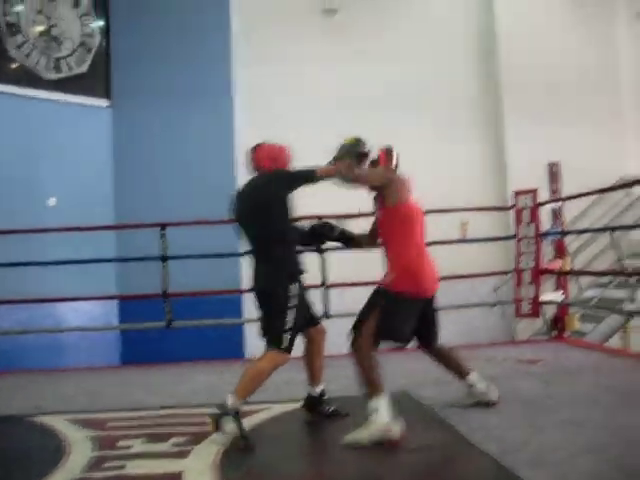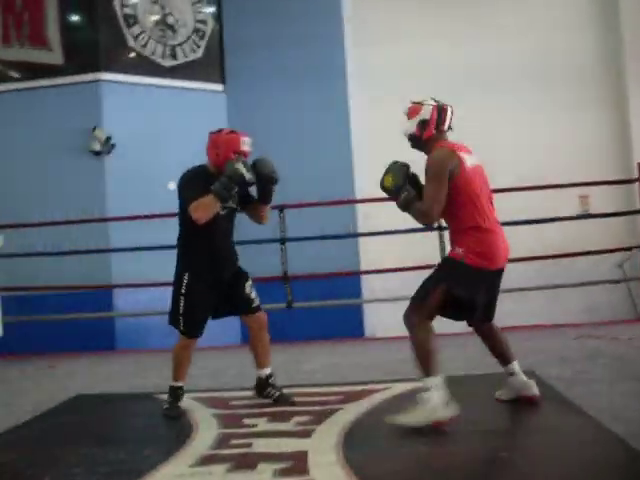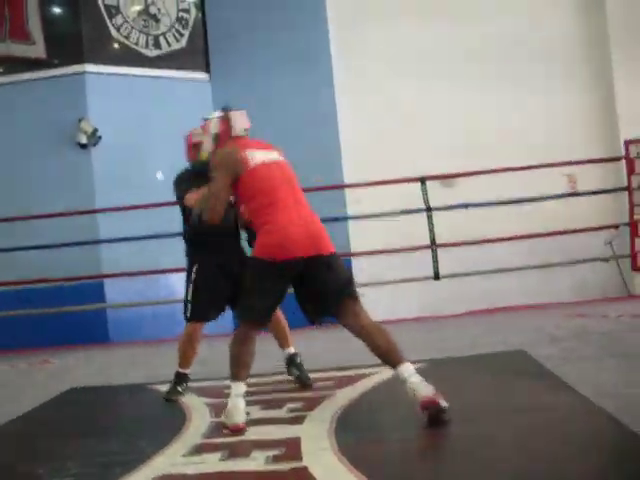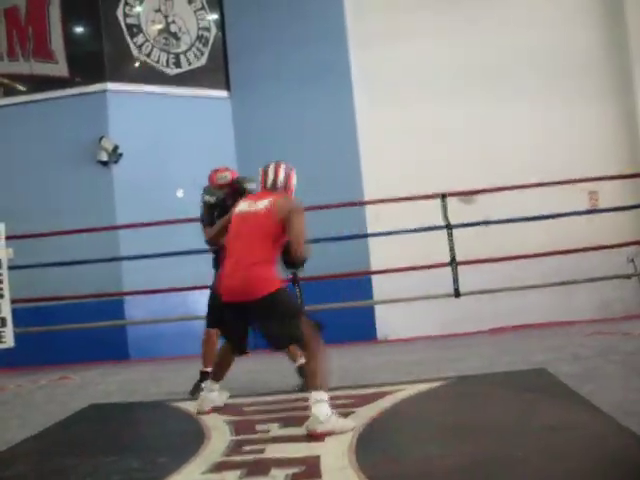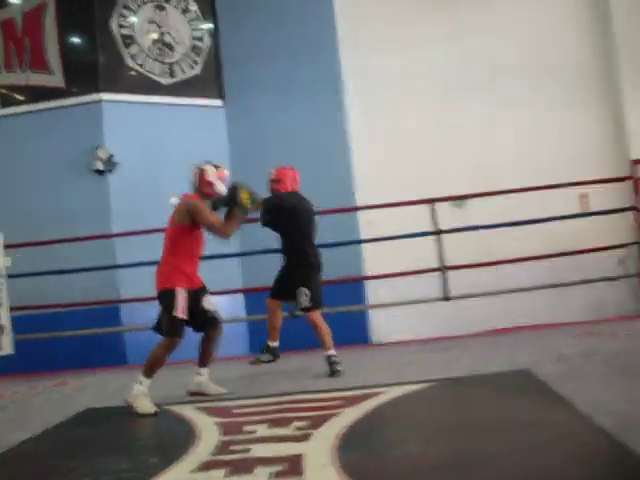
dt=1s
person 1, frame 1
left shoulder: (391, 181)
right shoulder: (400, 195)
left elbow: (344, 173)
right elbow: (370, 240)
left wrist: (348, 162)
right wrist: (337, 234)
left hip: (404, 280)
right hip: (425, 278)
left knee: (362, 341)
right knee: (428, 342)
left ankle: (381, 420)
right ankle: (480, 388)
person 1, frame 2
left shoulder: (440, 158)
right shoulder: (461, 153)
left elbow: (428, 215)
left wrist: (400, 193)
right wrist: (415, 192)
left hip: (472, 251)
right hip: (493, 249)
left knee: (416, 316)
right knee: (482, 321)
left ankle: (434, 400)
right ankle: (520, 381)
person 1, frame 3
left shoulder: (225, 156)
right shoulder: (270, 150)
left elbow: (213, 217)
left wrist: (207, 199)
left hip: (276, 247)
right hip: (315, 238)
left knee: (247, 326)
right knee: (356, 317)
left ankle: (236, 407)
right ankle: (415, 384)
person 1, frame 4
left shoulder: (243, 204)
right shoulder: (289, 205)
left elbow: (212, 236)
right elbow: (299, 255)
right wrist: (291, 253)
left hip: (230, 286)
right hip: (260, 286)
left knee: (234, 343)
right knee: (313, 343)
left ankle: (211, 395)
right ankle: (320, 415)
person 1, frame 5
left shoulder: (197, 205)
right shoulder: (191, 204)
left elbow: (219, 228)
right elbow: (225, 231)
left wrist: (234, 209)
right wrist: (240, 208)
left hip: (190, 279)
right hip: (174, 281)
left knee: (213, 327)
right knee: (171, 339)
left ankle: (200, 381)
right ankle: (138, 392)
person 2, frame 1
left shoulder: (244, 198)
right shoulder: (272, 181)
right elbow: (322, 173)
left wrist: (307, 235)
right wrist: (346, 157)
left hip: (270, 276)
right hip: (282, 279)
left knee: (316, 333)
right knee: (279, 352)
left ankle: (316, 399)
right ankle: (229, 410)
person 2, frame 2
left shoulder: (233, 178)
right shoulder: (193, 178)
left elbow: (261, 217)
right elbow: (199, 215)
left wrist: (264, 189)
right wrist: (226, 184)
left hip: (227, 266)
right hip: (195, 270)
left knee: (257, 321)
right knee: (188, 336)
left ankle: (265, 383)
right ankle: (175, 392)
person 2, frame 3
right shoulder: (186, 178)
right elbow: (193, 201)
left hip: (235, 256)
right hip: (203, 262)
right knee: (195, 324)
left ankle: (293, 361)
right ankle: (181, 377)
person 2, frame 4
right shoulder: (212, 212)
right elbow: (213, 242)
right wrist: (210, 208)
right knee: (212, 331)
left ankle: (303, 368)
right ankle: (205, 377)
person 2, frame 5
left shoulder: (284, 200)
right shoulder: (301, 203)
left elbow: (263, 207)
right wrist: (270, 218)
left hip: (305, 266)
right hip: (294, 263)
left knee: (312, 314)
right knee: (273, 303)
left ankle: (333, 358)
right ankle: (271, 349)
